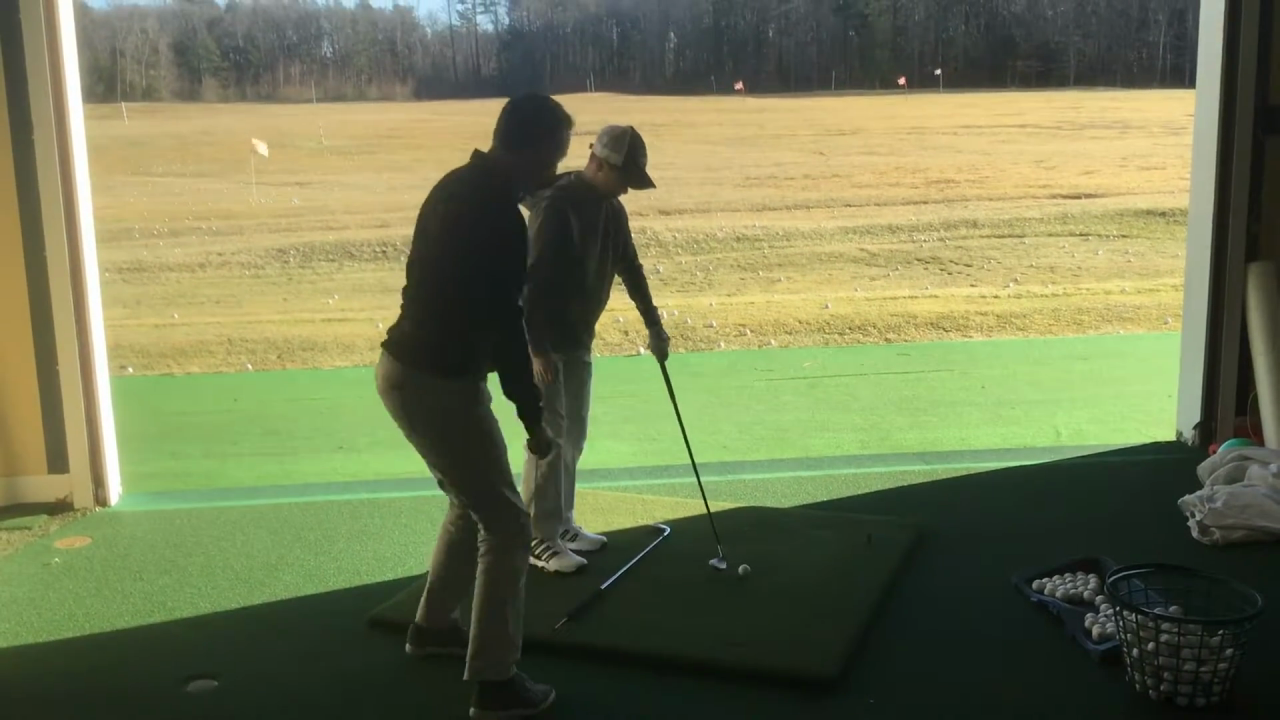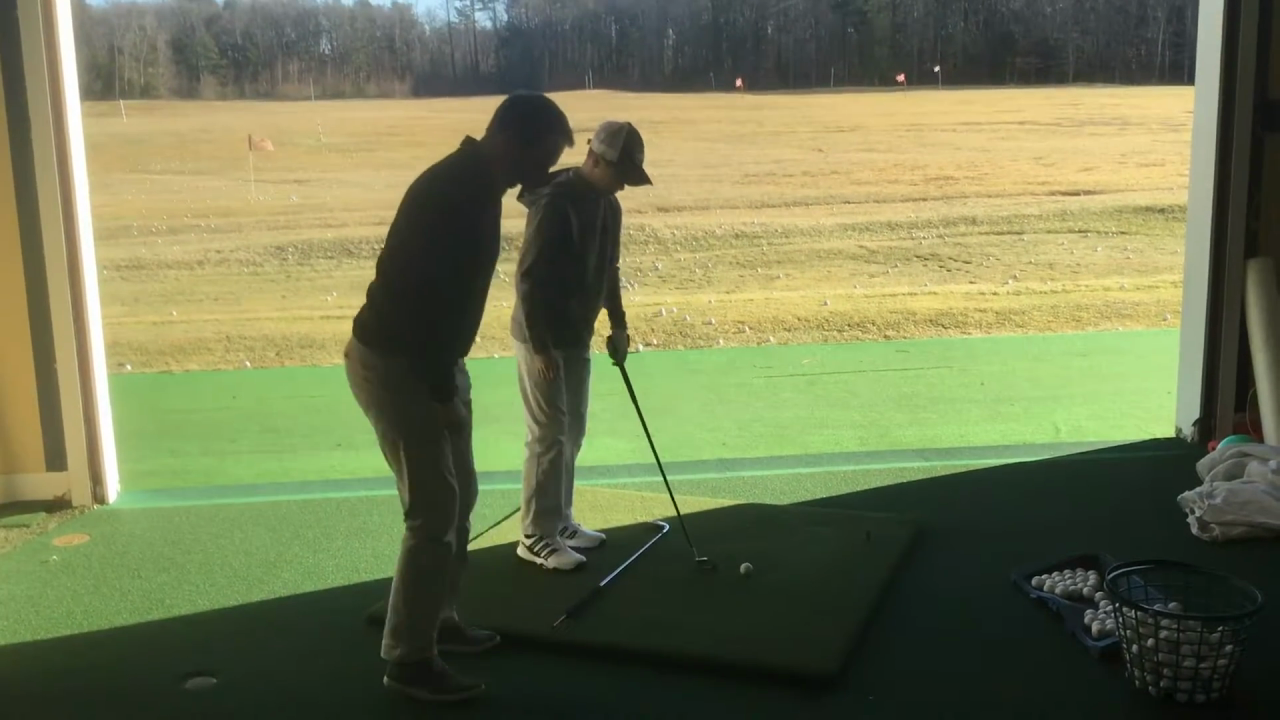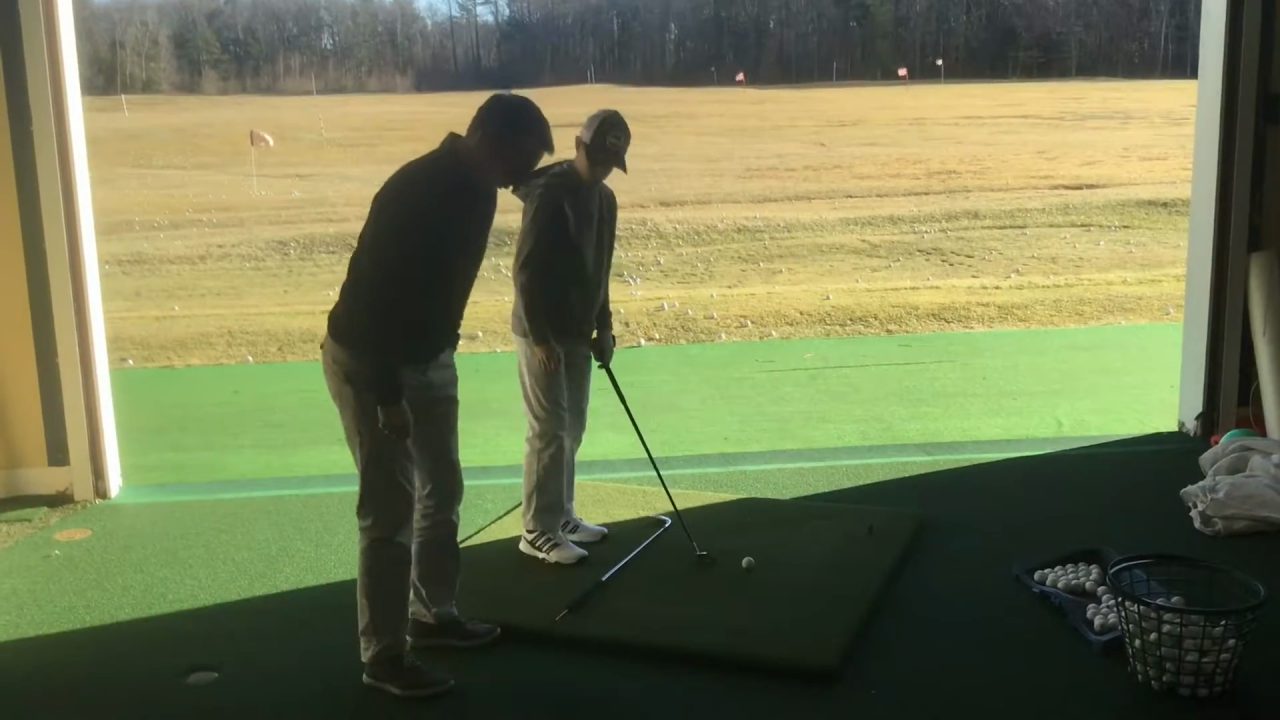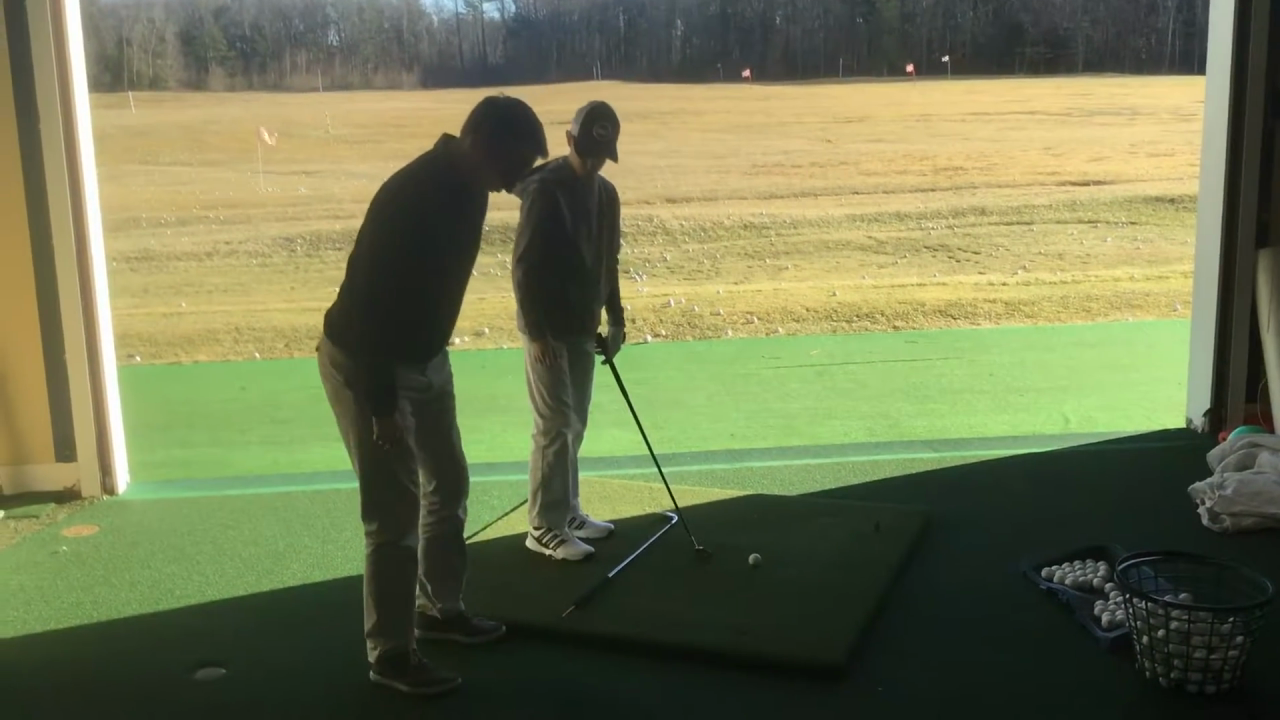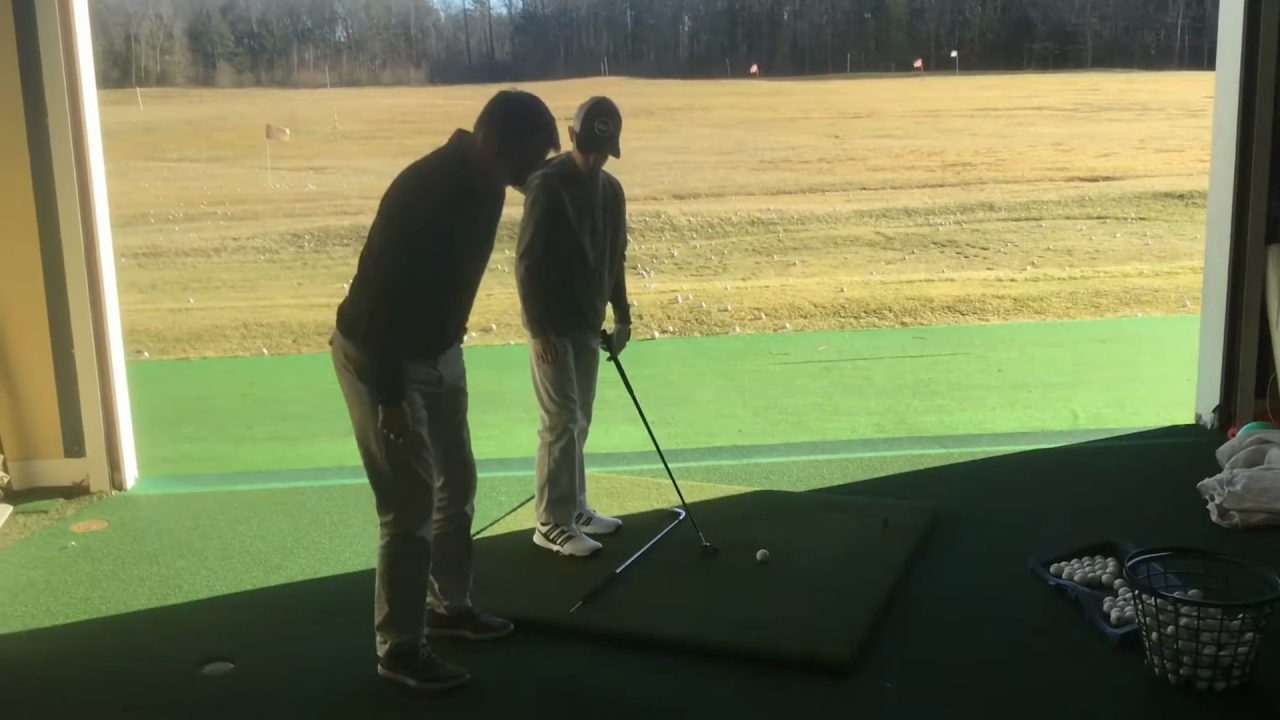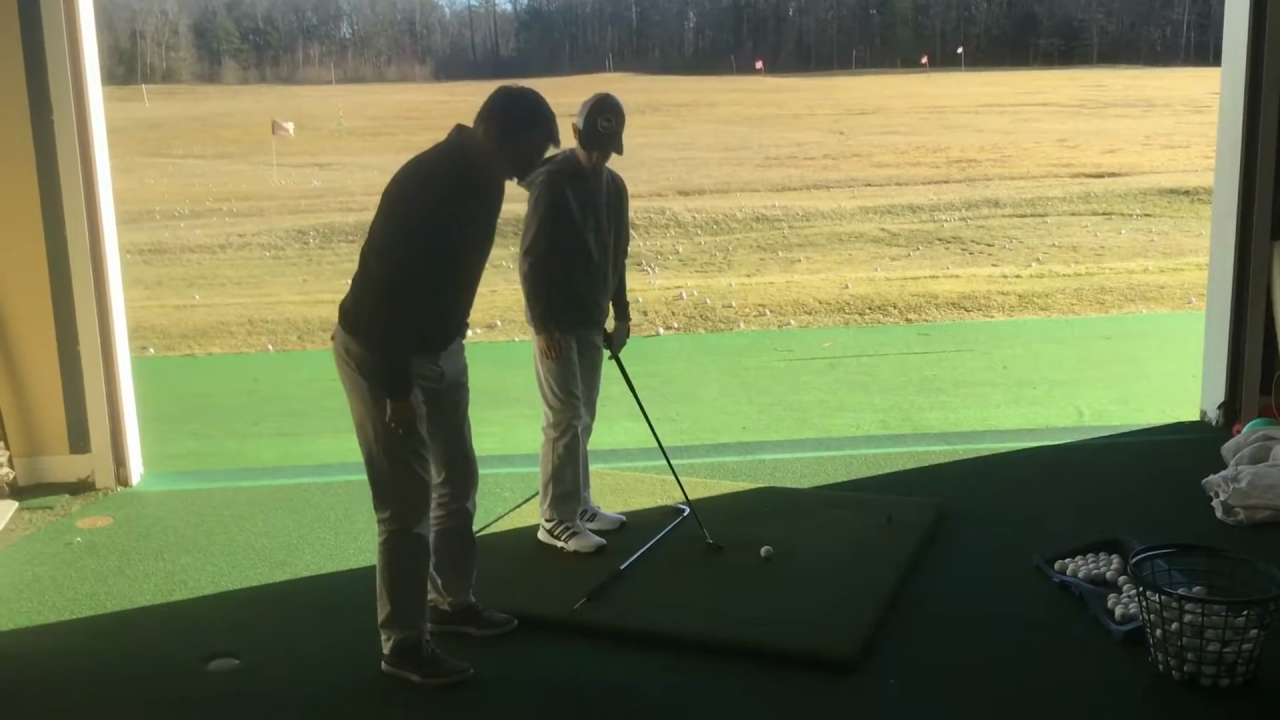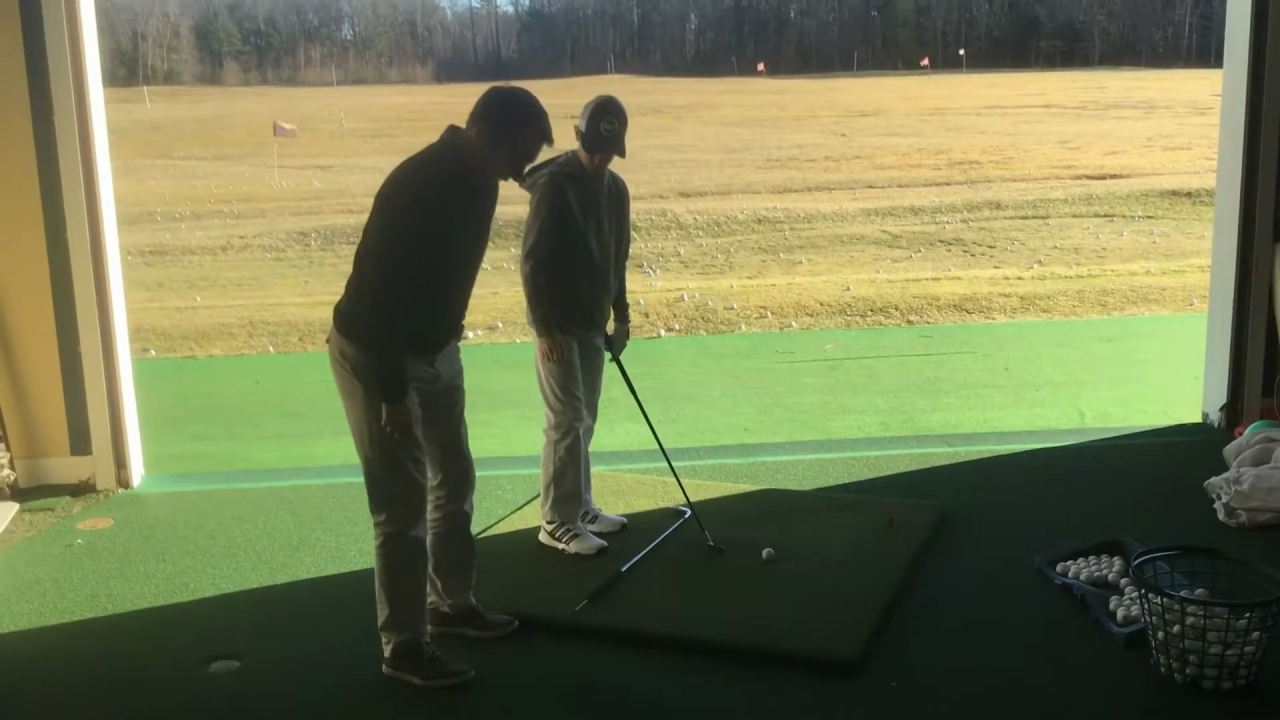
dt=0.3s
person 1, frame 1
left shoulder: (454, 189)
right shoulder: (499, 216)
right elbow: (503, 323)
right wrist: (534, 418)
left hip: (402, 367)
right hip: (439, 381)
left knee: (473, 502)
right knee: (506, 525)
left ankle: (434, 624)
person 1, frame 2
left shoulder: (484, 188)
right shoulder: (444, 192)
right elbow: (413, 294)
left wrist: (447, 379)
right wrist: (441, 392)
left hip: (438, 361)
right hip: (393, 362)
left knee: (458, 493)
right knee: (433, 507)
left ankle: (435, 618)
right ankle: (406, 656)
person 1, frame 3
left shoulder: (476, 191)
right shoulder: (413, 192)
right elbow: (371, 294)
left wrist: (442, 350)
right wrist: (387, 395)
left hip: (430, 357)
right hip: (368, 361)
left knee: (442, 488)
right knee: (390, 508)
left ankle: (431, 614)
right ankle: (383, 654)
person 1, frame 4
left shoulder: (466, 190)
right shoulder: (411, 198)
right elbow: (370, 303)
right wrist: (382, 405)
left hip: (424, 357)
right hip: (366, 363)
left knee: (448, 484)
right knee: (395, 509)
left ankle: (439, 607)
right ankle: (389, 652)
person 1, frame 5
left shoulder: (482, 187)
right shoulder: (424, 191)
right elbow: (381, 293)
right wrist: (389, 394)
left hip: (438, 351)
right hip: (380, 355)
left knee: (455, 482)
right knee: (410, 502)
left ankle: (447, 604)
right ankle: (398, 647)
person 1, frame 6
left shoulder: (483, 181)
right shoulder: (424, 186)
right elbow: (384, 290)
right wrist: (397, 389)
left hip: (439, 347)
right hip: (382, 351)
left knee: (456, 478)
right knee: (407, 497)
left ankle: (450, 600)
right ankle: (402, 643)
person 1, frame 7
left shoulder: (476, 182)
right shoulder: (417, 187)
right elbow: (378, 293)
right wrist: (392, 393)
left hip: (435, 349)
right hip: (376, 354)
left knee: (453, 481)
right knee: (403, 501)
left ankle: (451, 603)
right ankle: (403, 645)
person 2, frame 1
left shoulder: (611, 210)
right shoulder: (556, 207)
left elbow: (629, 267)
right elbow: (531, 282)
left wrist: (653, 324)
right wrist: (538, 350)
left hip: (579, 339)
right hip: (545, 342)
left knee: (573, 437)
right knee: (549, 439)
left ankle: (561, 524)
right ankle: (538, 540)
person 2, frame 2
left shoulder: (608, 206)
right shoulder: (554, 204)
right elbow: (529, 278)
left wrist: (618, 325)
right wrist: (541, 345)
left hip: (577, 337)
right hip: (543, 338)
left knee: (572, 433)
right knee: (549, 435)
left ankle: (560, 521)
right ankle: (536, 536)
person 2, frame 3
left shoulder: (604, 198)
right shoulder: (548, 196)
right elbow: (527, 271)
left wrist: (603, 326)
right wrist: (541, 338)
left hip: (577, 332)
right hip: (542, 333)
left knee: (572, 428)
right knee: (549, 430)
left ankle: (561, 516)
right ankle: (538, 531)
person 2, frame 4
left shoulder: (606, 194)
right shoulder: (544, 191)
right elbow: (524, 267)
left wrist: (615, 318)
right wrist: (535, 332)
left hip: (583, 328)
right hip: (548, 329)
left knee: (574, 425)
right knee: (554, 427)
left ankle: (567, 512)
right ankle: (545, 527)
person 2, frame 5
left shoulder: (610, 190)
right shoulder: (547, 187)
right elbow: (528, 263)
left wrist: (621, 315)
right wrist: (537, 327)
left hip: (588, 323)
right hip: (553, 325)
left knee: (579, 420)
right knee: (560, 422)
left ankle: (574, 508)
right ankle: (552, 523)
person 2, frame 6
left shoulder: (614, 187)
right shoulder: (551, 184)
right elbow: (532, 260)
left wrist: (620, 313)
right wrist: (542, 324)
left hip: (592, 320)
right hip: (557, 321)
left knee: (583, 417)
right knee: (565, 418)
left ankle: (578, 504)
right ankle: (556, 519)
person 2, frame 7
left shoulder: (615, 189)
right shoulder: (553, 186)
right elbow: (534, 262)
left wrist: (620, 315)
right wrist: (544, 327)
left hip: (593, 322)
right hip: (559, 324)
left knee: (584, 419)
right knee: (566, 420)
left ankle: (580, 507)
right ankle: (557, 521)
